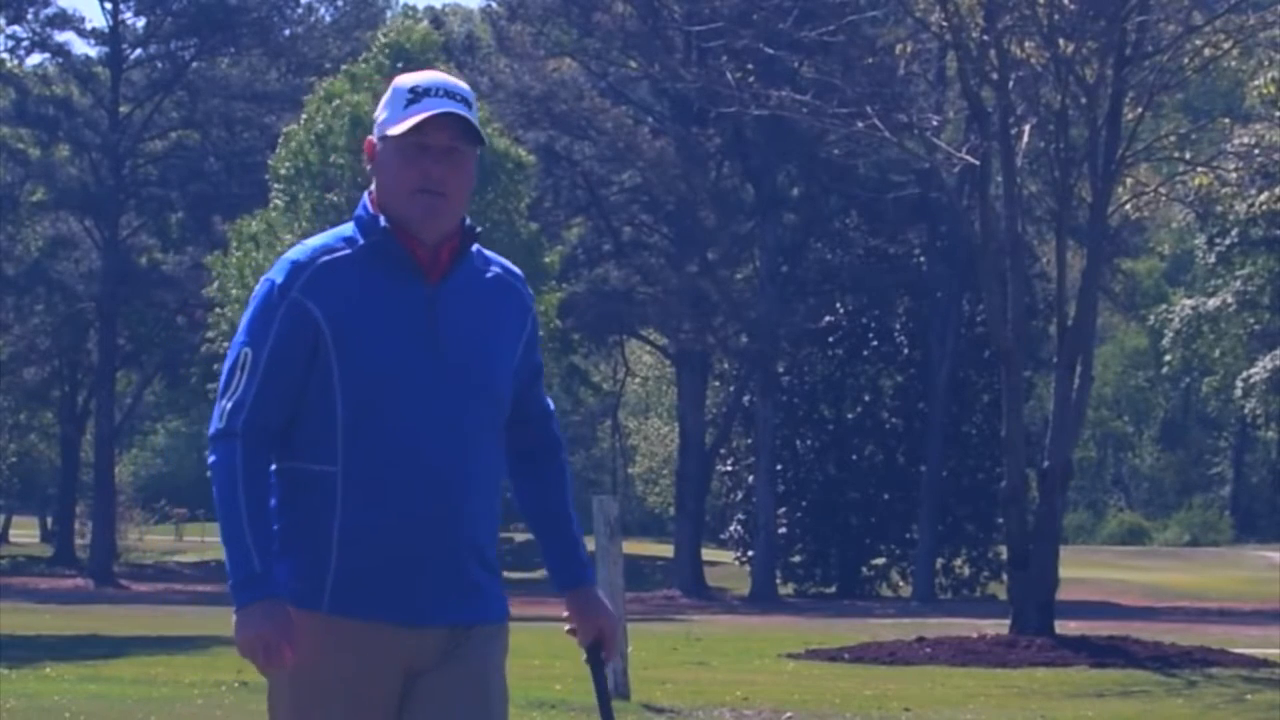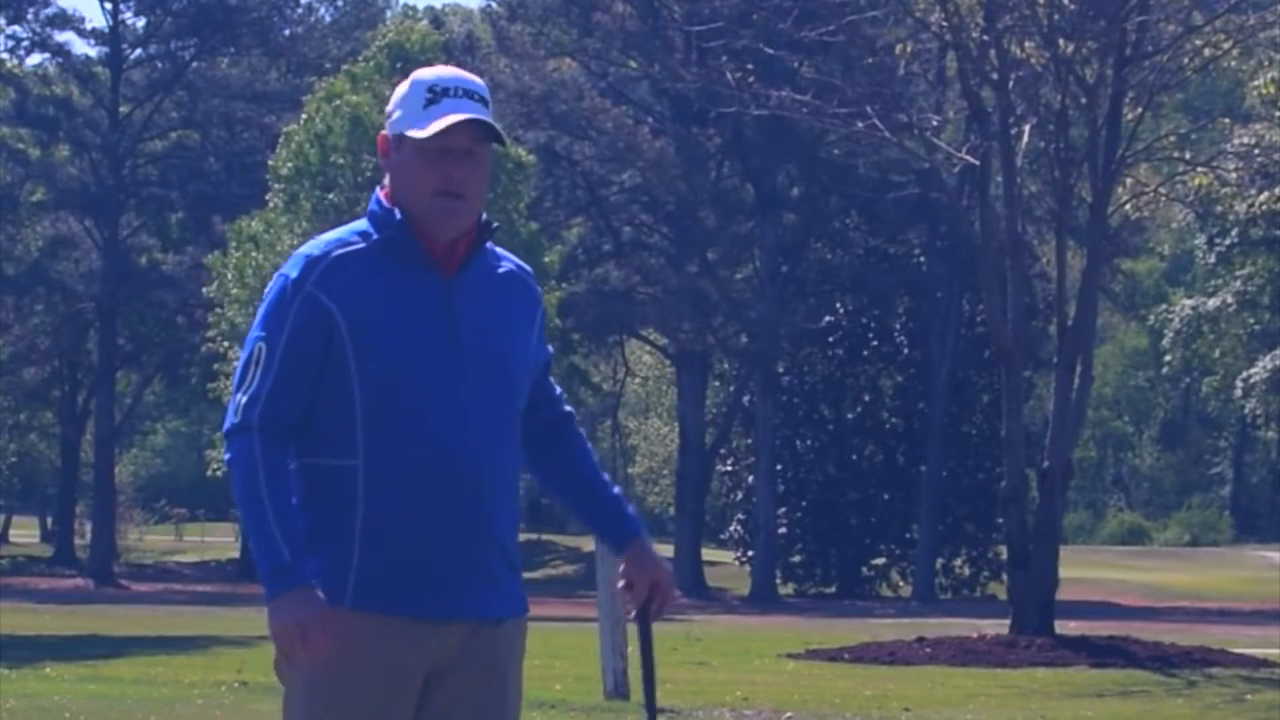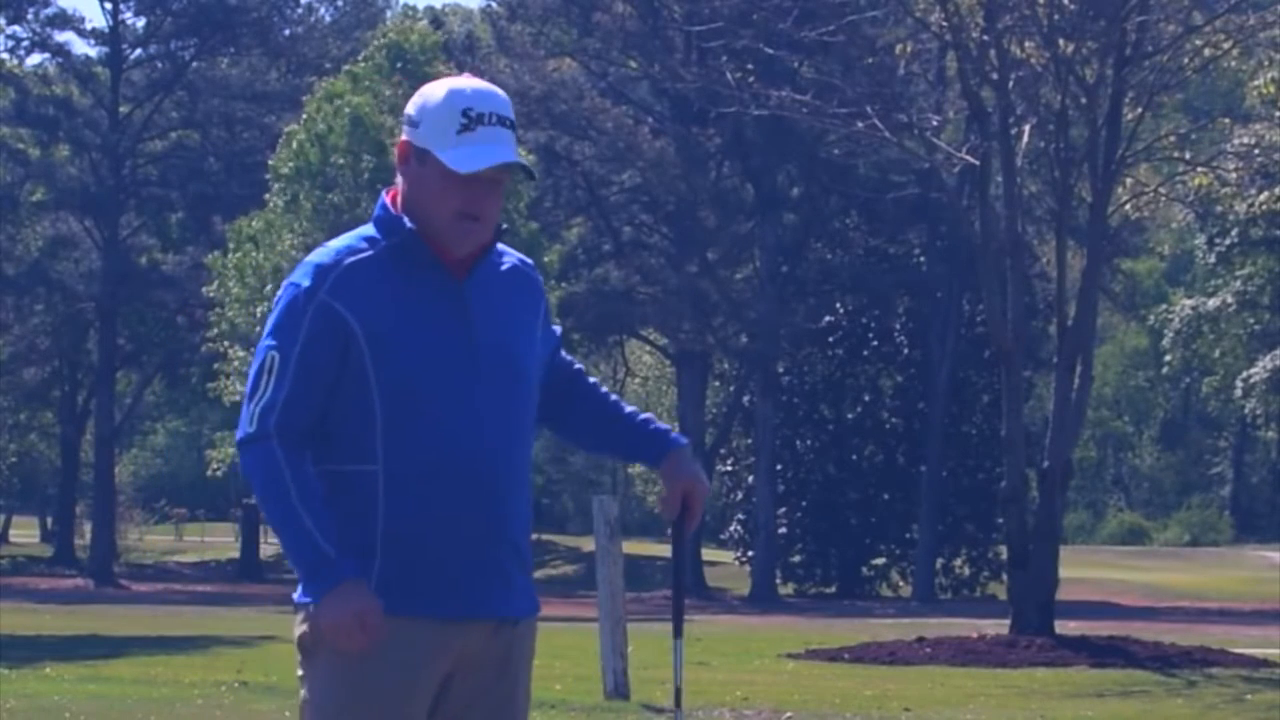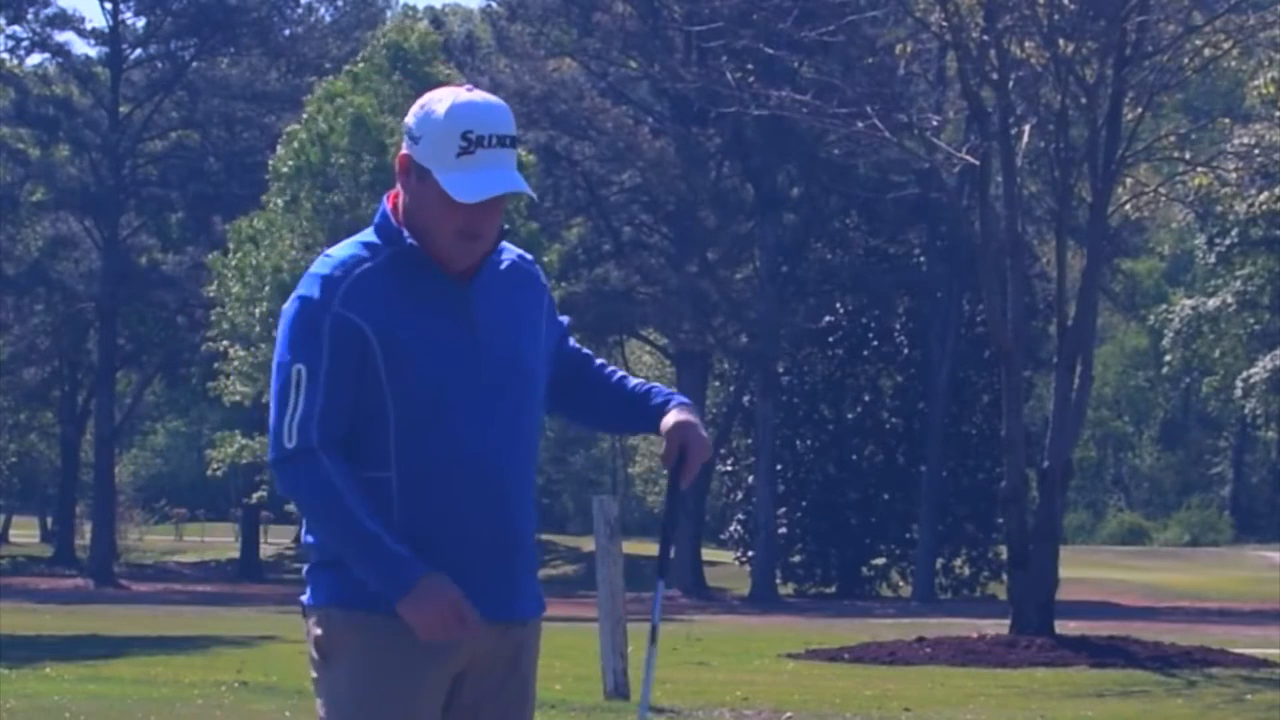
dt=0.2s
person 1, frame 1
left shoulder: (506, 294)
right shoulder: (309, 281)
left elbow: (534, 447)
right elbow: (239, 440)
left wrist: (575, 579)
right wrist: (254, 589)
left hip: (468, 623)
right hip: (330, 614)
person 1, frame 2
left shoulder: (514, 287)
right shoulder: (323, 276)
left elbow: (547, 427)
right elbow: (255, 432)
left wrist: (625, 532)
right wrist: (285, 579)
left hip: (487, 615)
right hip: (353, 611)
person 1, frame 3
left shoulder: (520, 284)
right shoulder: (334, 283)
left elbow: (562, 392)
right elbow: (268, 438)
left wrist: (662, 446)
right wrist: (329, 577)
left hip: (498, 614)
right hip: (372, 616)
person 1, frame 4
left shoulder: (522, 281)
right shoulder: (340, 293)
left elbow: (572, 376)
right elbow: (299, 455)
left wrist: (666, 406)
right wrist: (403, 579)
left hip: (506, 612)
right hip: (380, 613)
